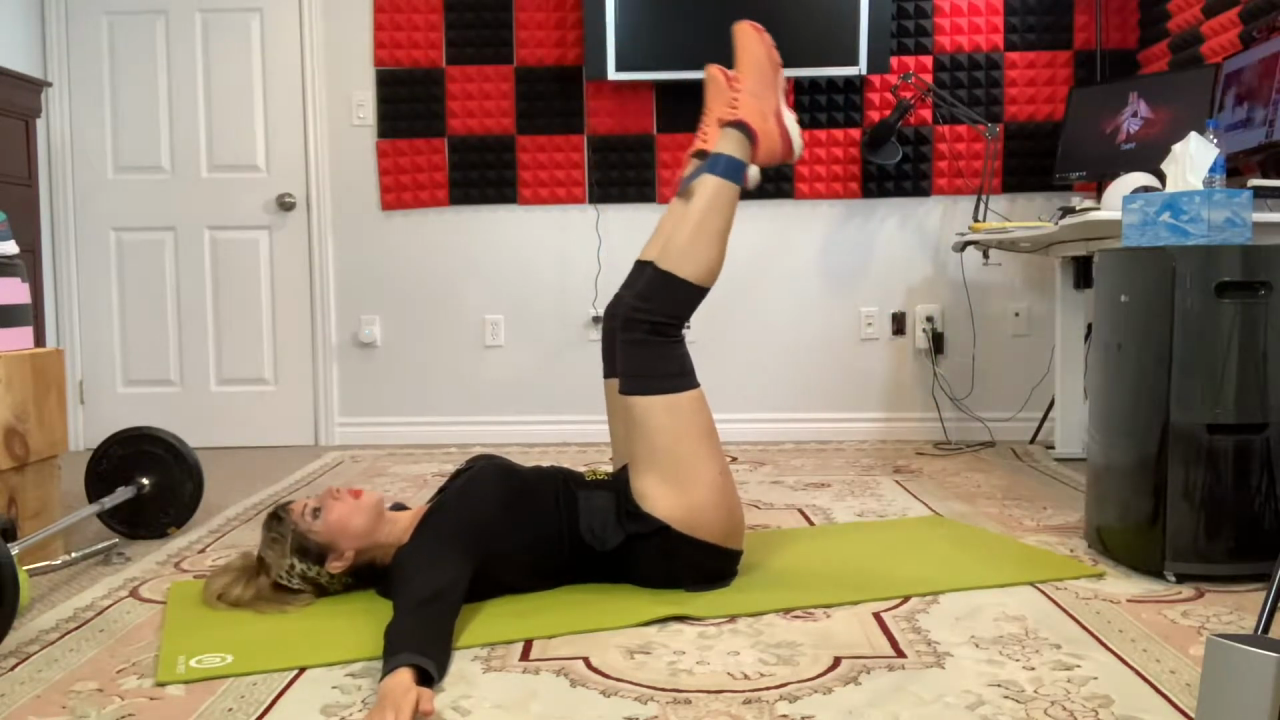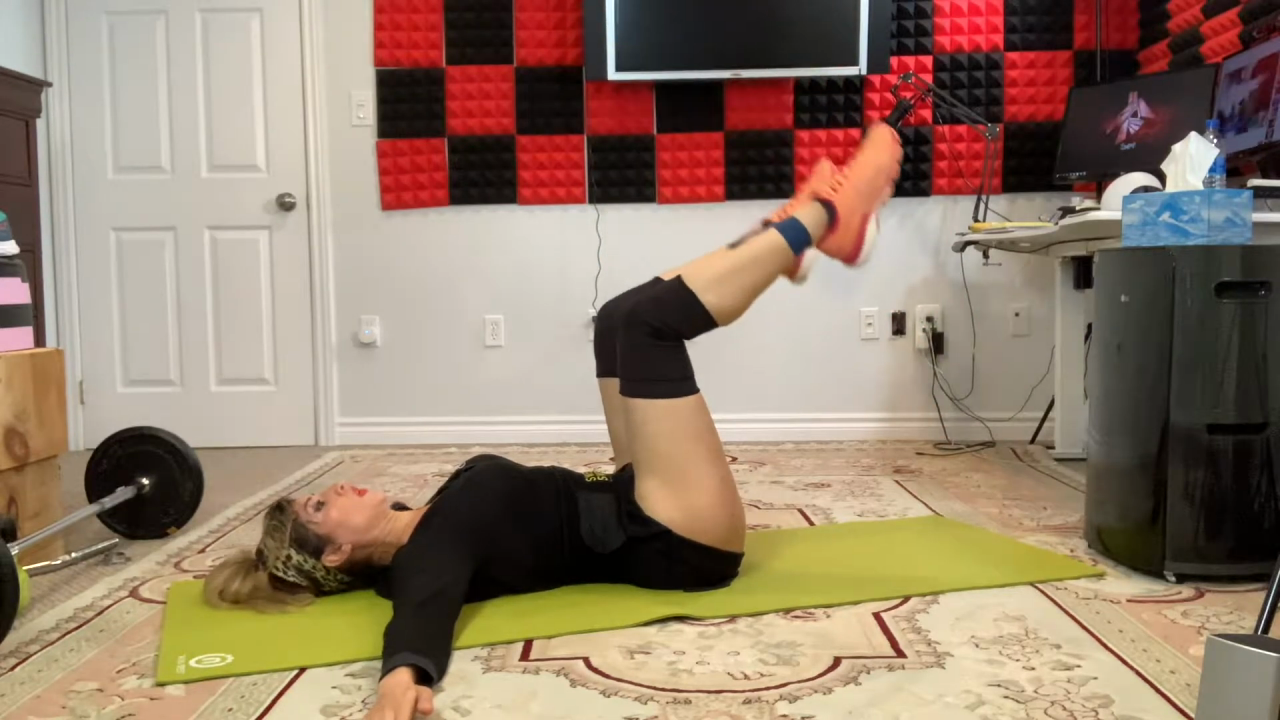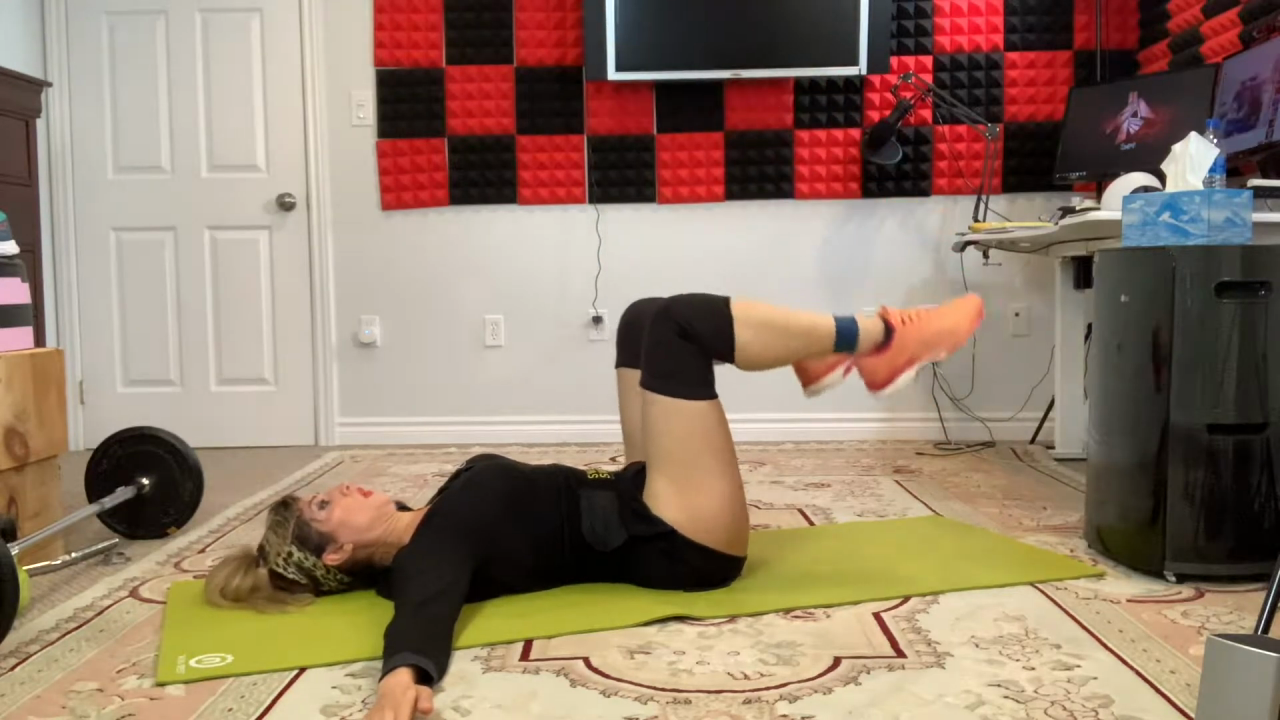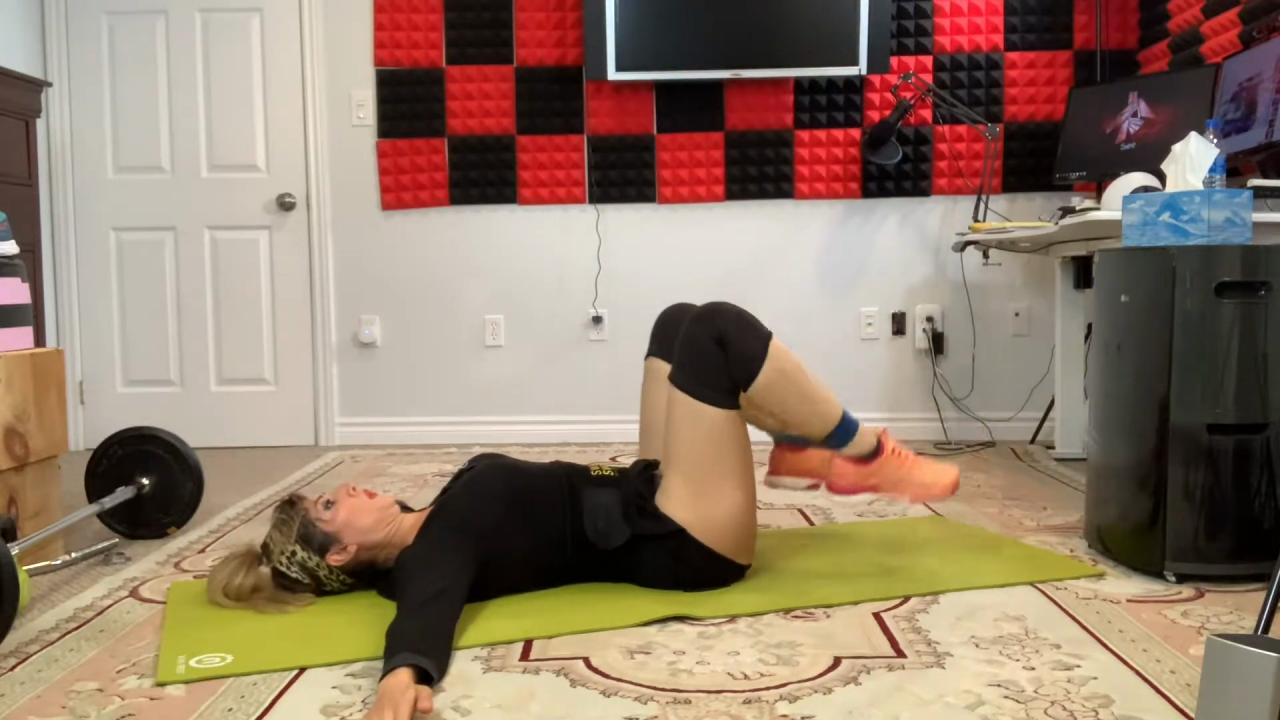
dt=0.3s
person 1, frame 1
left shoulder: (423, 529)
right shoulder: (418, 563)
right elbow: (423, 613)
left hip: (628, 513)
right hip: (679, 545)
left knee: (638, 321)
right knee: (641, 321)
right ankle: (738, 138)
person 1, frame 2
left shoulder: (411, 531)
right shoulder: (417, 558)
right elbow: (426, 610)
left hip: (649, 532)
right hip: (679, 545)
left knee: (626, 325)
right knee: (638, 322)
left ankle: (794, 231)
right ankle: (824, 218)
person 1, frame 3
left shoulder: (416, 536)
right shoulder: (417, 568)
right elbow: (424, 617)
left hip: (634, 511)
right hip: (677, 545)
left knee: (648, 322)
right knee: (674, 324)
left ankle: (820, 348)
right ankle: (876, 337)
person 1, frame 4
left shoulder: (422, 531)
right shoulder: (423, 562)
right elbow: (427, 613)
left hip: (646, 500)
right hip: (683, 543)
left knee: (685, 324)
right knee: (717, 331)
left ankle: (805, 453)
right ankle: (870, 458)
